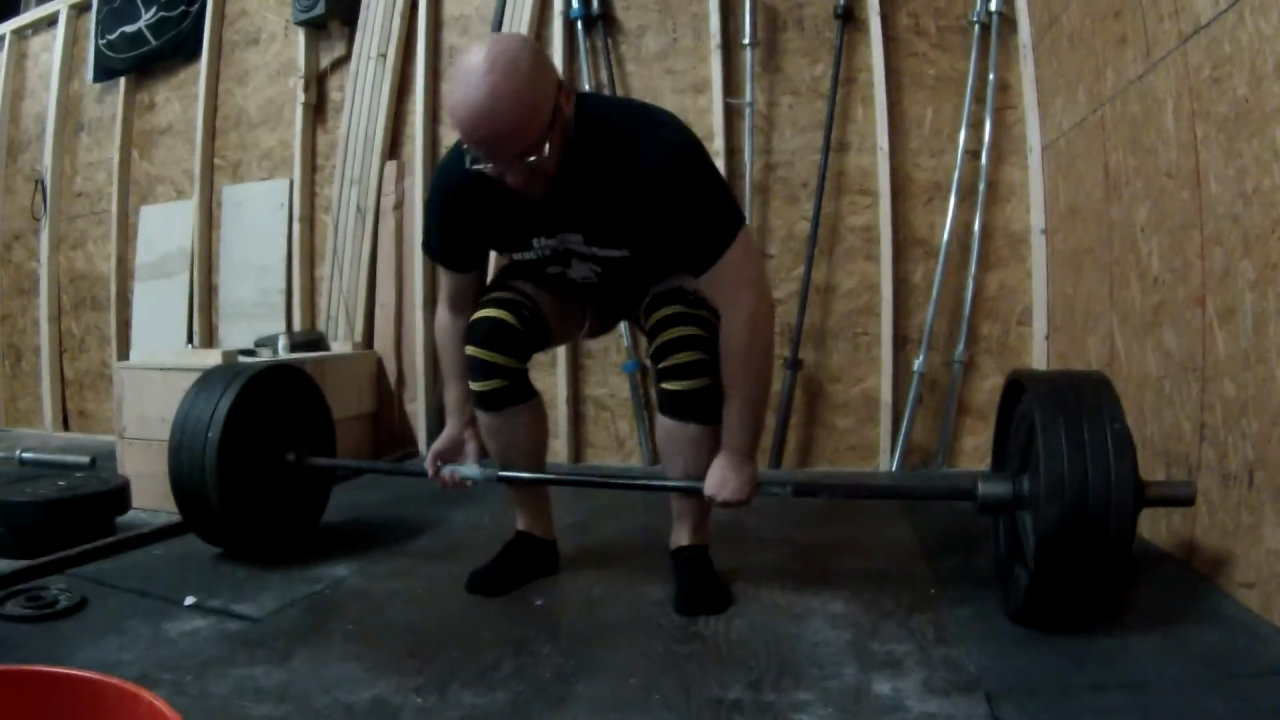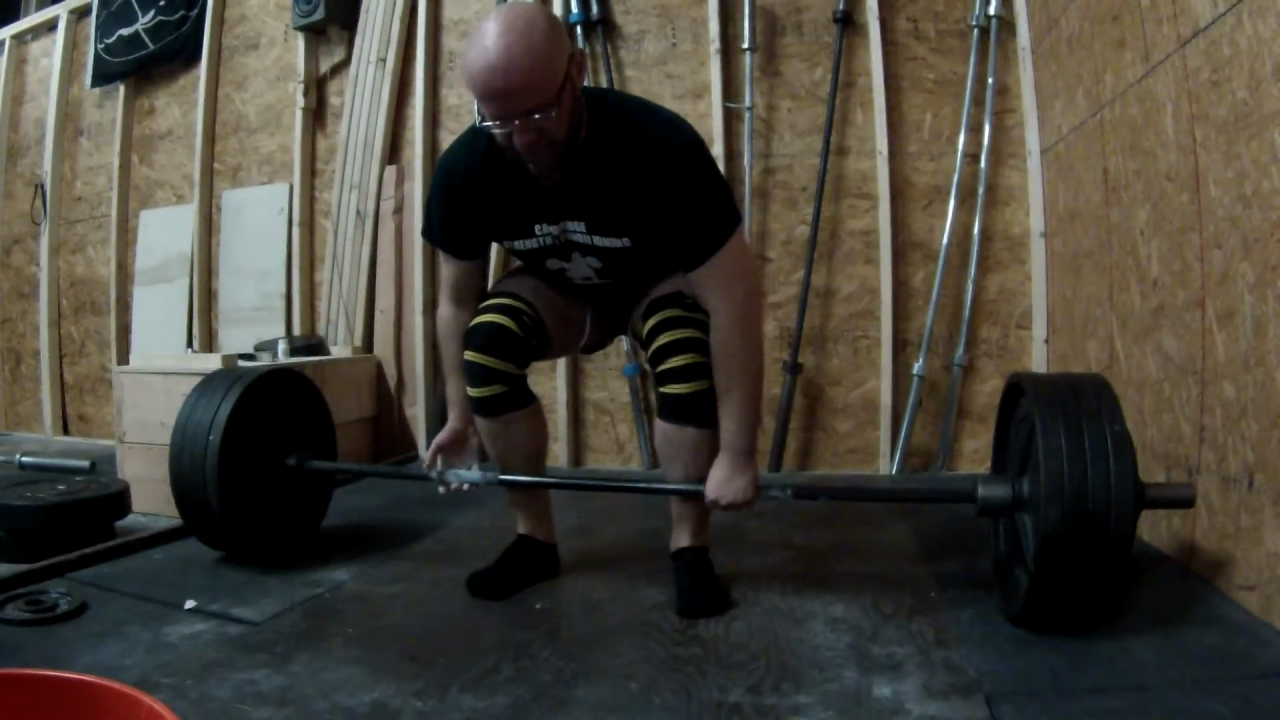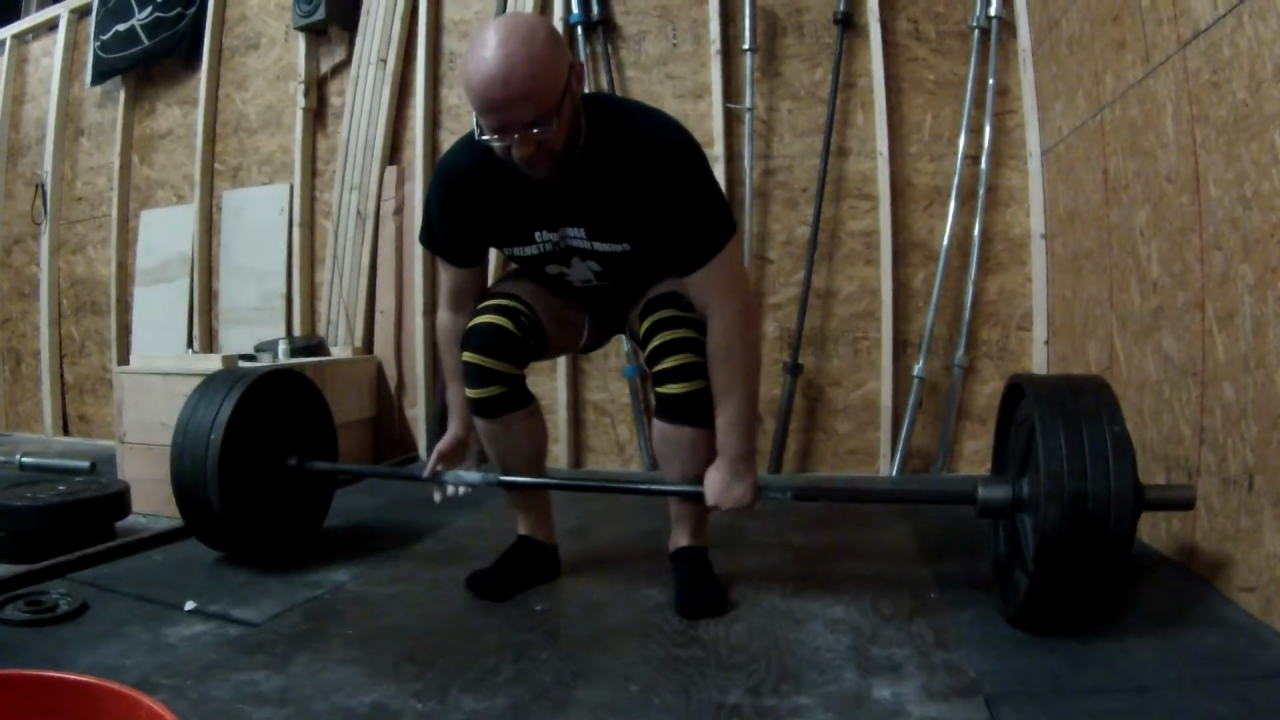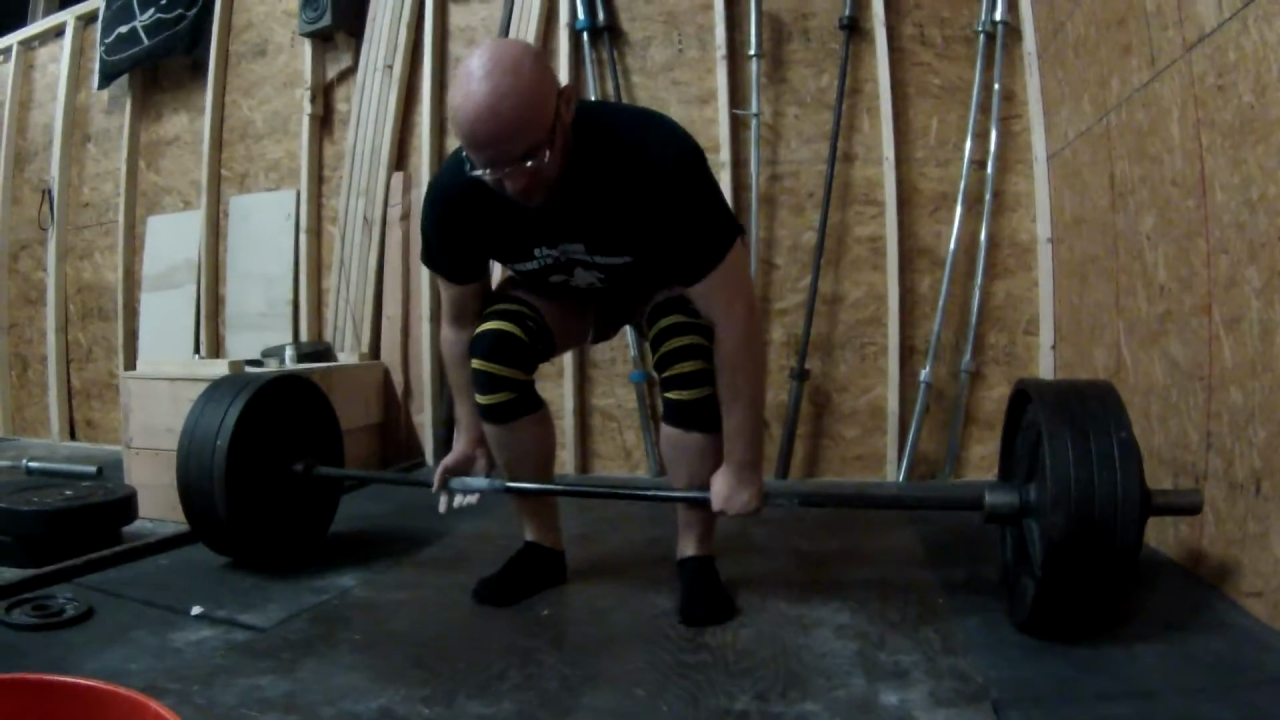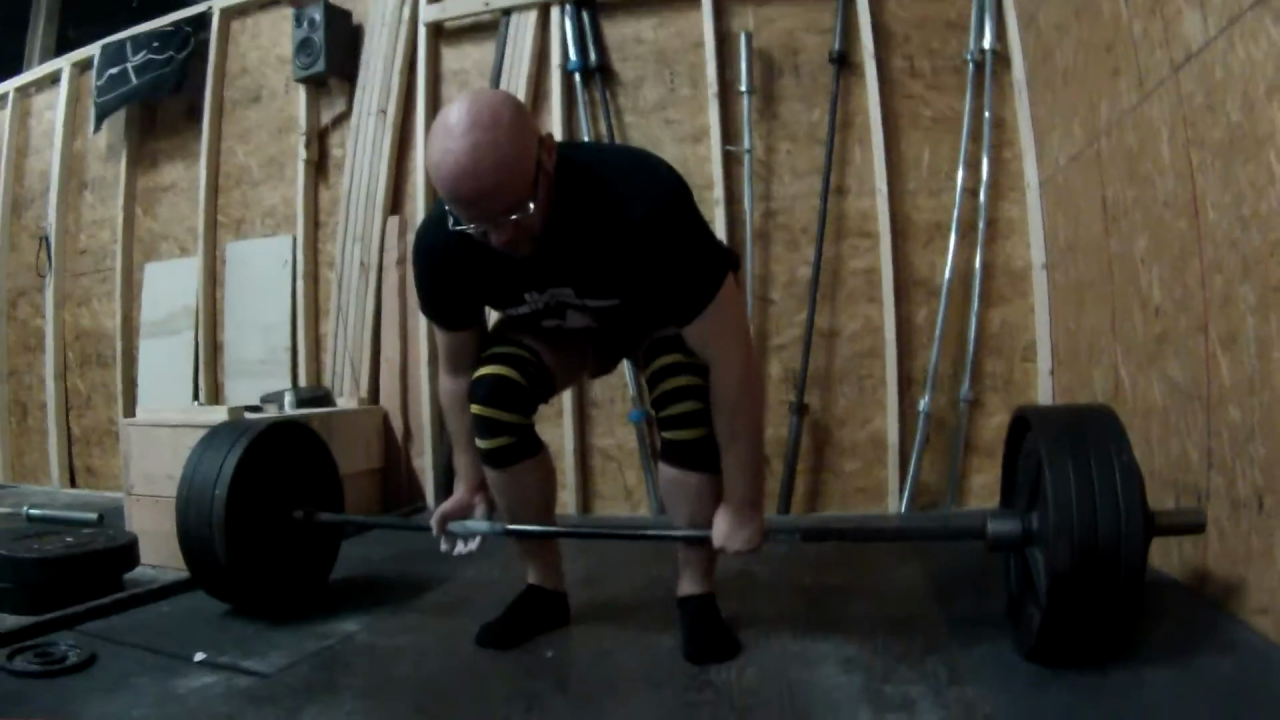
dt=0.3s
person 1, frame 1
left shoulder: (655, 153)
right shoulder: (457, 185)
left elbow: (747, 303)
right elbow: (456, 308)
left wrist: (737, 454)
right wrist: (459, 419)
left hip: (662, 270)
right hip: (559, 280)
left knee: (688, 354)
right knee: (489, 340)
left ankle: (689, 546)
right ankle: (534, 534)
person 1, frame 2
left shoulder: (659, 148)
right shoulder: (464, 170)
left elbow: (733, 300)
right elbow: (457, 299)
left wrist: (736, 454)
right wrist: (459, 414)
left hip: (660, 281)
right hip: (561, 288)
left knee: (687, 354)
right knee: (485, 345)
left ankle: (689, 547)
right ankle: (535, 538)
person 1, frame 3
left shoulder: (656, 152)
right shoulder: (461, 176)
left elbow: (728, 308)
right elbow: (455, 306)
left wrist: (734, 459)
right wrist: (460, 421)
left hip: (656, 281)
right hip: (558, 290)
left knee: (683, 350)
right knee: (484, 344)
left ankle: (688, 546)
right ankle: (535, 539)
person 1, frame 4
left shoulder: (655, 160)
right shoulder: (453, 196)
left elbow: (734, 318)
right elbow: (460, 322)
left wrist: (741, 465)
right wrist: (470, 436)
left hip: (664, 276)
right hip: (561, 286)
left knee: (691, 360)
right knee: (493, 351)
left ankle: (695, 554)
right ankle: (542, 545)
person 1, frame 5
left shoulder: (641, 201)
right shoulder: (440, 244)
left elbow: (730, 358)
right elbow: (456, 370)
left wrist: (741, 504)
right wrist: (469, 483)
left hip: (661, 311)
right hip: (556, 324)
left knee: (687, 399)
right knee: (493, 394)
left ankle: (695, 593)
right ankle: (545, 587)
